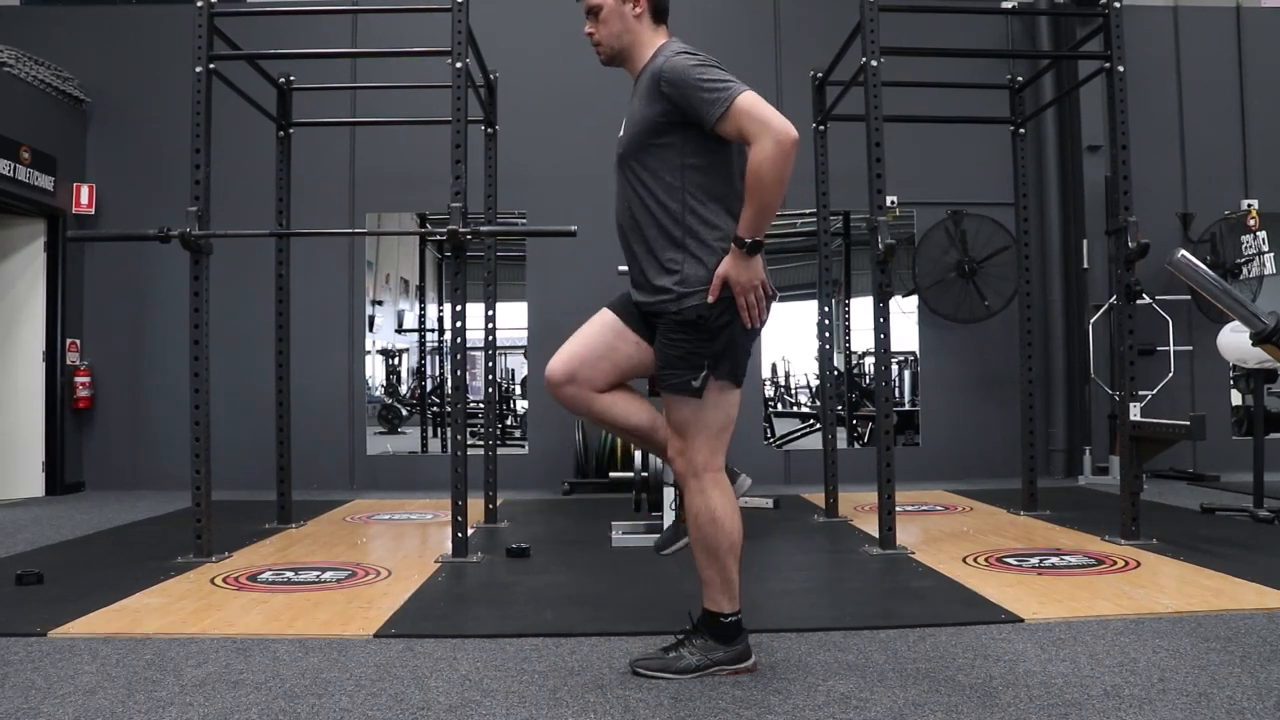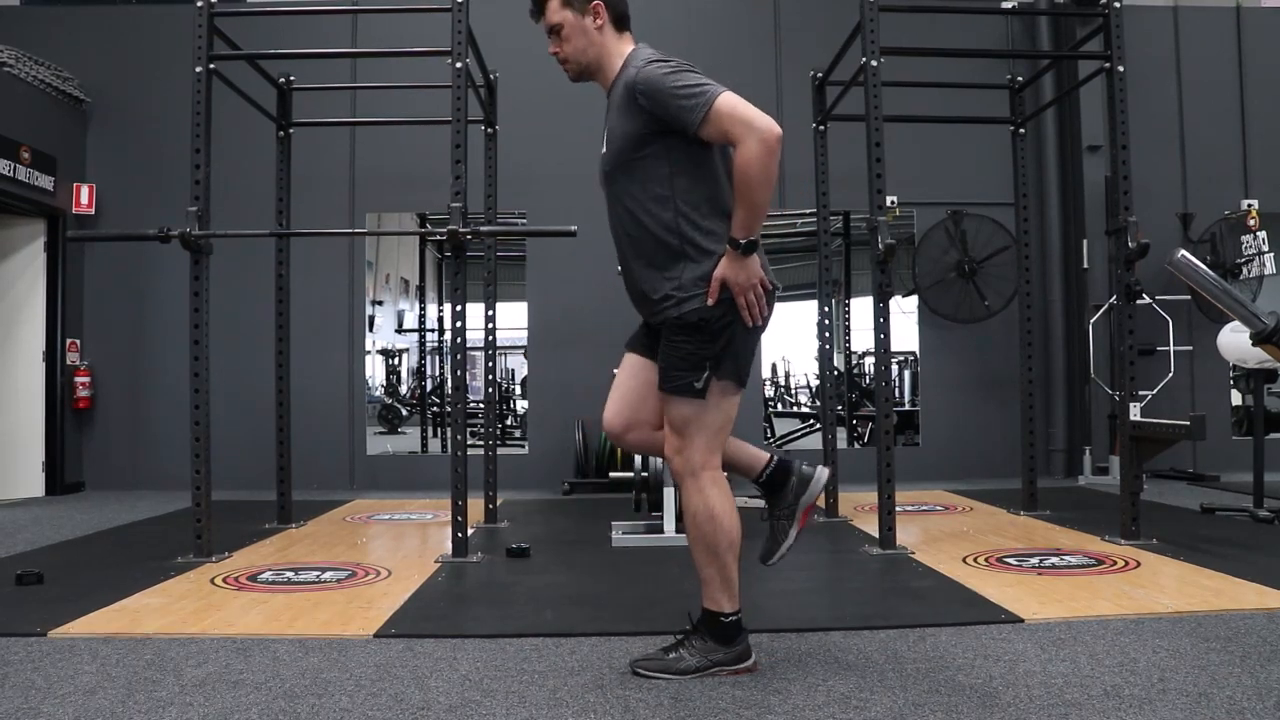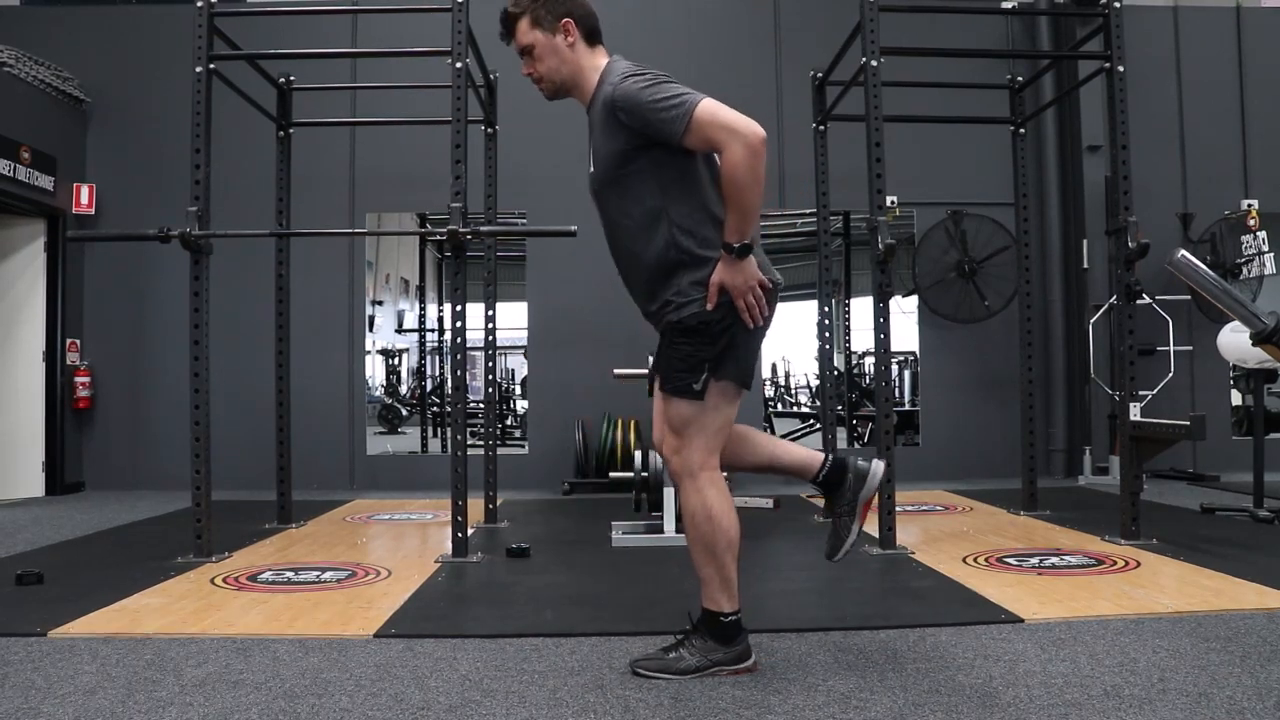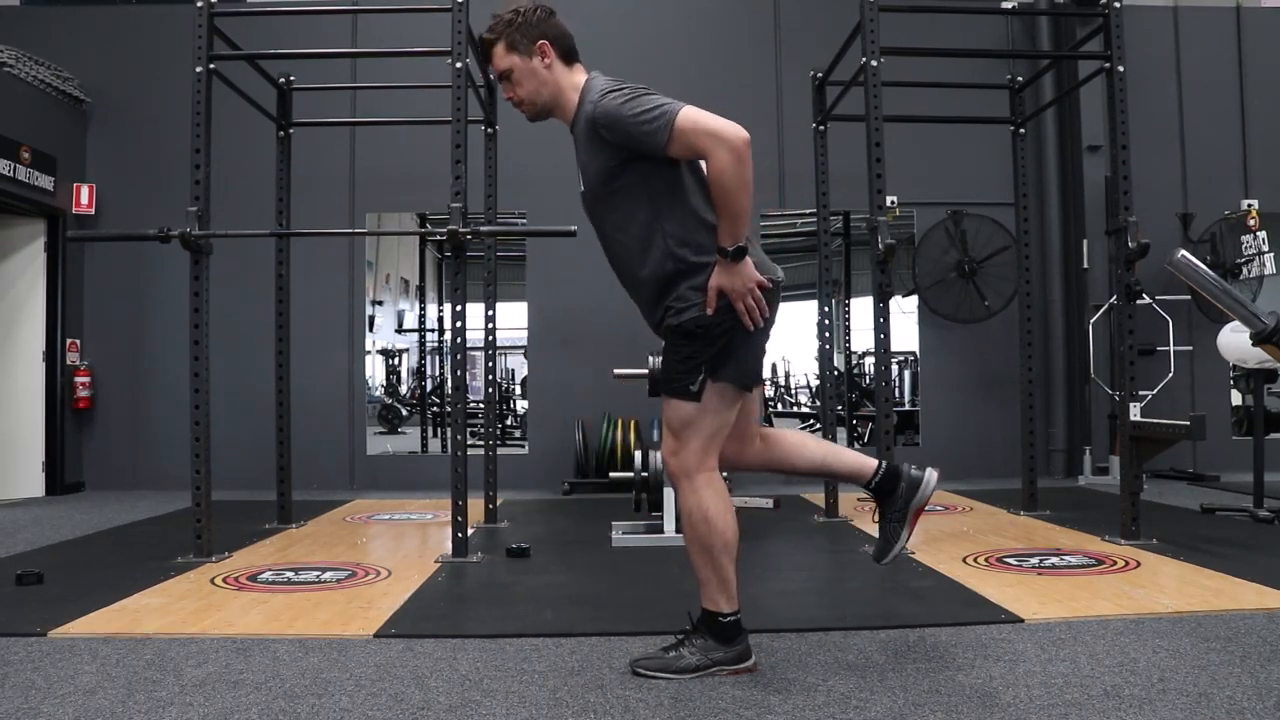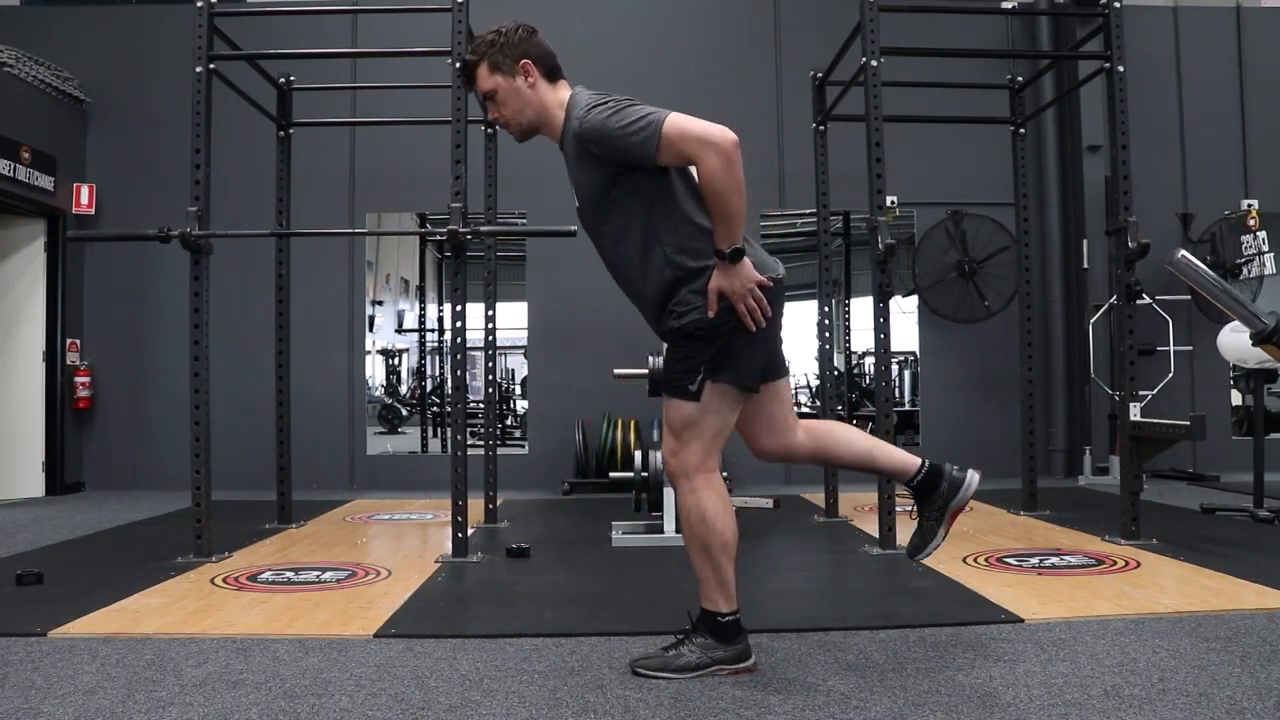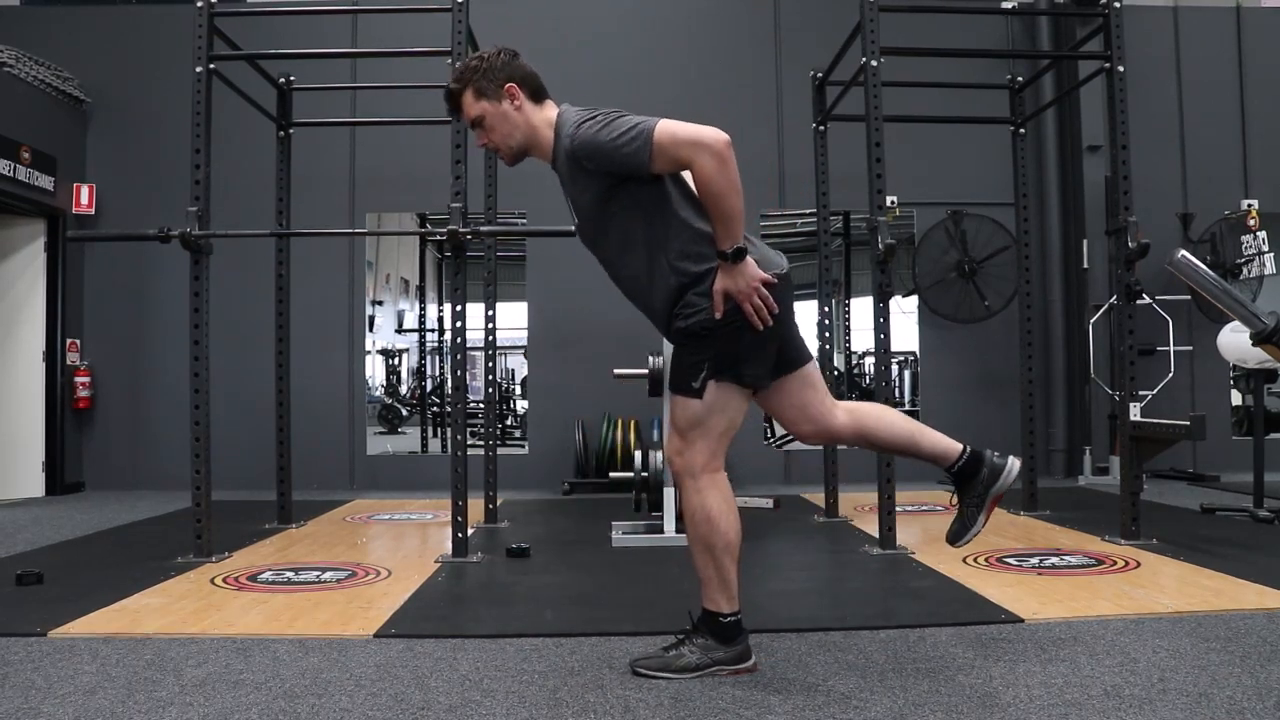
dt=0.3s
person 1, frame 1
left shoulder: (676, 69)
right shoulder: (653, 84)
left elbow: (777, 137)
left wrist: (744, 250)
left hip: (705, 293)
right hip: (665, 291)
left knee: (696, 463)
right knee: (569, 377)
left ankle: (724, 636)
right ankle: (708, 474)
person 1, frame 2
left shoulder: (649, 77)
right shoulder: (624, 93)
left elbow: (760, 134)
left wrist: (742, 250)
left hip: (711, 293)
right hip: (679, 296)
left knee: (691, 459)
right knee: (628, 426)
left ankle: (723, 637)
right ankle: (778, 475)
person 1, frame 3
left shoulder: (628, 91)
right shoulder: (607, 107)
left elbow: (744, 138)
left wrist: (737, 253)
left hip: (713, 296)
right hip: (690, 299)
left knee: (690, 459)
right knee: (684, 446)
left ankle: (723, 636)
right ankle: (836, 474)
person 1, frame 4
left shoulder: (608, 107)
right shoulder: (592, 121)
left elbow: (728, 141)
right elbow: (699, 163)
left wrist: (733, 256)
left hip: (716, 296)
right hip: (708, 299)
left knee: (688, 461)
right knee: (738, 446)
left ankle: (722, 636)
right ankle: (892, 479)
person 1, frame 5
left shoulder: (594, 120)
right shoulder: (584, 134)
left elbow: (716, 144)
right elbow: (686, 169)
left wrist: (730, 257)
left hip: (717, 299)
right hip: (718, 300)
left knee: (689, 463)
right knee: (779, 439)
left ankle: (722, 635)
right ankle: (933, 479)
person 1, frame 6
left shoulder: (586, 136)
right shoulder: (576, 152)
left elbow: (709, 146)
right elbow: (683, 175)
left wrist: (731, 258)
left hip: (723, 297)
right hip: (733, 296)
left knee: (693, 461)
right knee: (823, 422)
left ankle: (722, 635)
right ankle: (974, 465)
